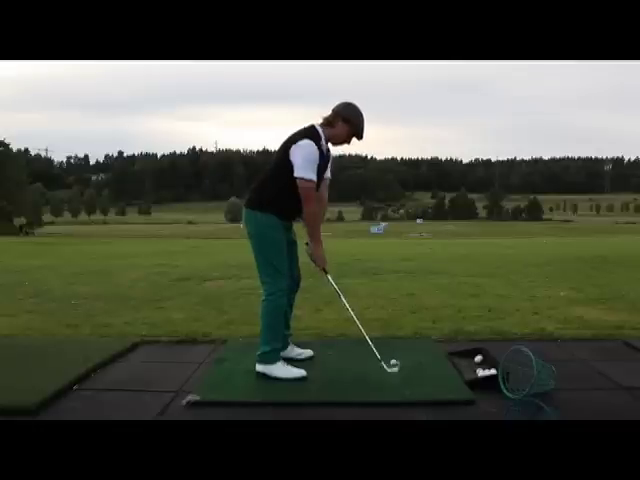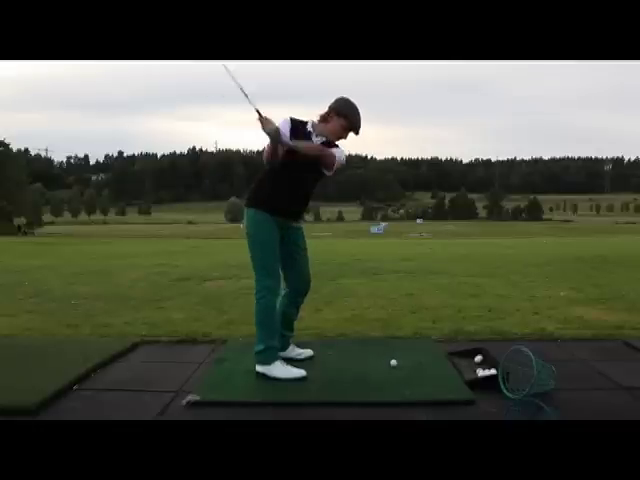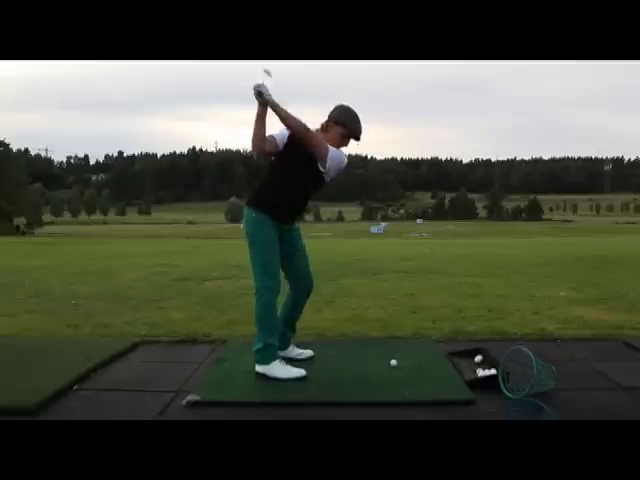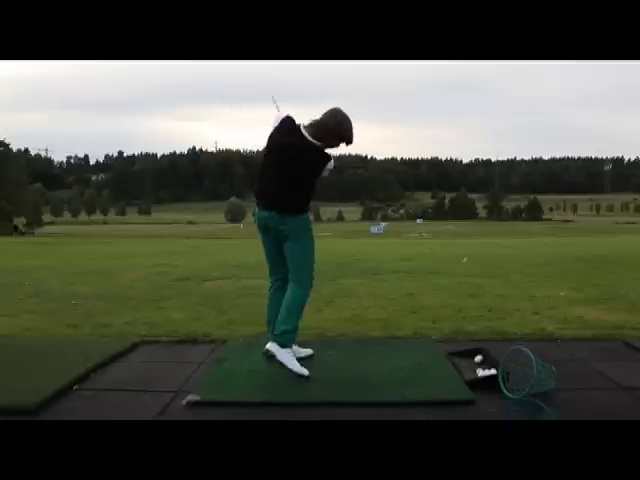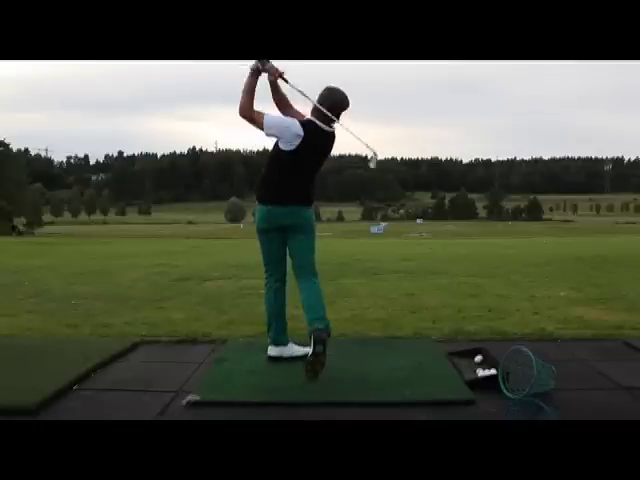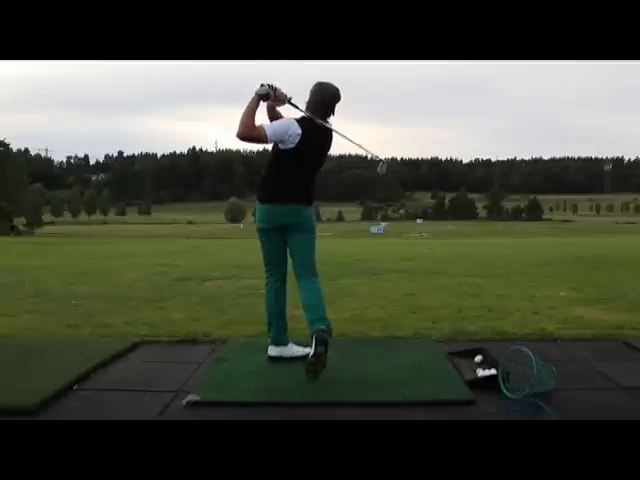
dt=0.3s
person 1, frame 1
left shoulder: (325, 154)
right shoulder: (307, 143)
left elbow: (320, 198)
right elbow: (307, 199)
left wrist: (315, 239)
right wrist: (317, 245)
left hip: (282, 219)
right hip: (263, 216)
left knee: (291, 282)
right knee: (277, 286)
left ankle: (281, 344)
right ankle: (268, 358)
person 1, frame 2
left shoulder: (335, 154)
right shoulder: (291, 125)
left elbow: (317, 152)
right elbow: (270, 157)
left wrist: (285, 142)
right wrist: (273, 137)
left hip: (291, 221)
right hip: (262, 214)
left knee: (300, 284)
right knee: (269, 285)
left ankle: (281, 344)
right ankle: (266, 358)
person 1, frame 3
left shoulder: (337, 160)
right shoulder: (292, 134)
left elbow: (306, 140)
right elbow: (260, 147)
left wrist: (271, 102)
right wrist: (261, 107)
left hip: (287, 221)
right hip: (261, 215)
left knee: (303, 284)
right knee: (268, 284)
left ankle: (281, 341)
right ankle: (266, 357)
person 1, frame 4
left shoulder: (284, 125)
right shoulder: (322, 159)
left hip: (264, 213)
right hip: (292, 218)
left knee: (280, 279)
right knee: (301, 282)
left ankle: (280, 340)
right ankle: (282, 341)
person 1, frame 5
left shoulder: (295, 129)
right shoulder: (328, 136)
left elbow: (245, 111)
right elbow: (288, 110)
left wrist: (255, 74)
right wrist: (274, 83)
left hip: (269, 209)
right hip: (300, 211)
left knee: (275, 278)
right knee: (306, 275)
left ankle: (278, 342)
right ankle: (318, 329)
person 1, frame 6
left shoulder: (295, 128)
right shoulder: (326, 134)
left elbow: (244, 133)
left wrist: (258, 97)
right wrist: (273, 107)
left hip: (270, 209)
right hip: (300, 211)
left knee: (275, 278)
right knee: (307, 275)
left ankle: (278, 342)
right ankle: (320, 329)
